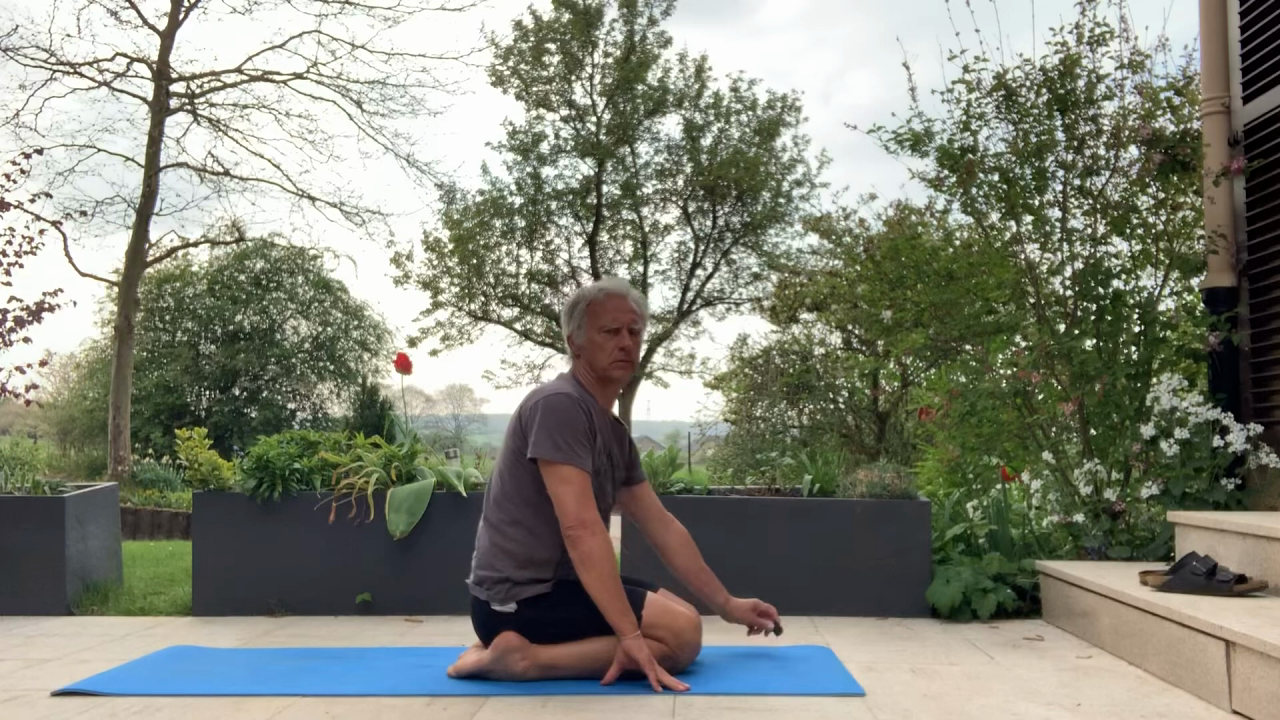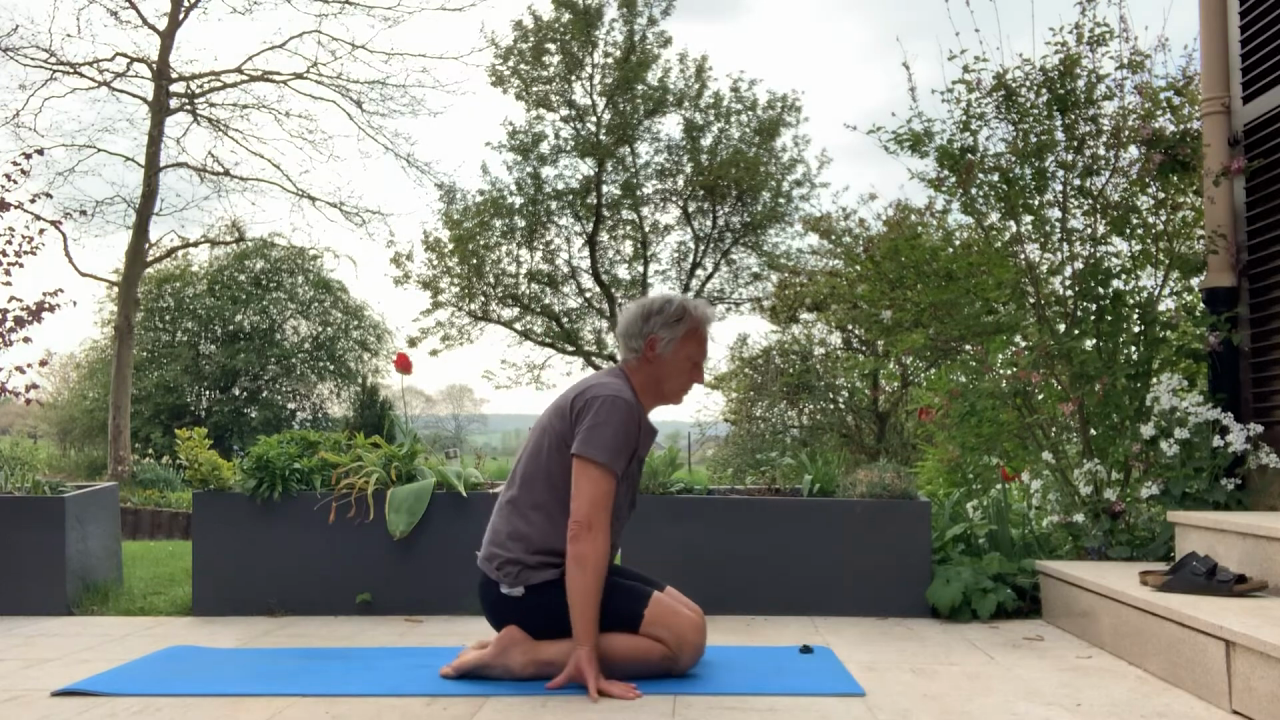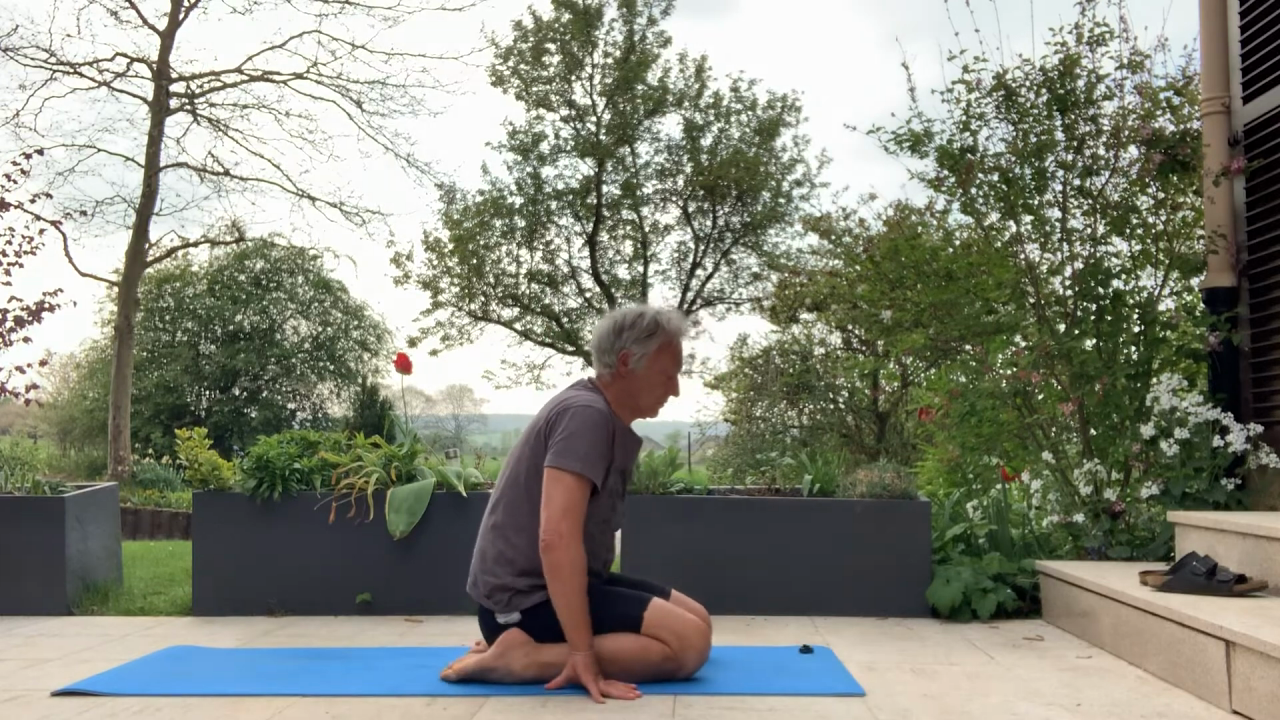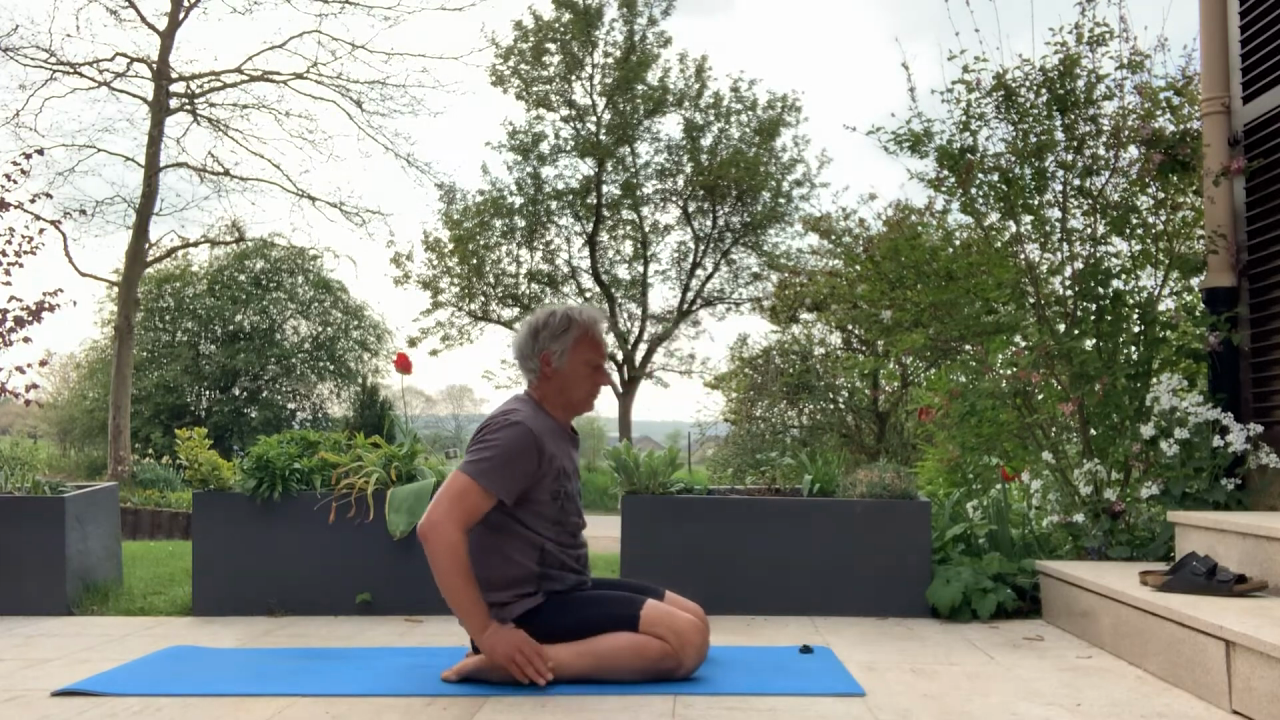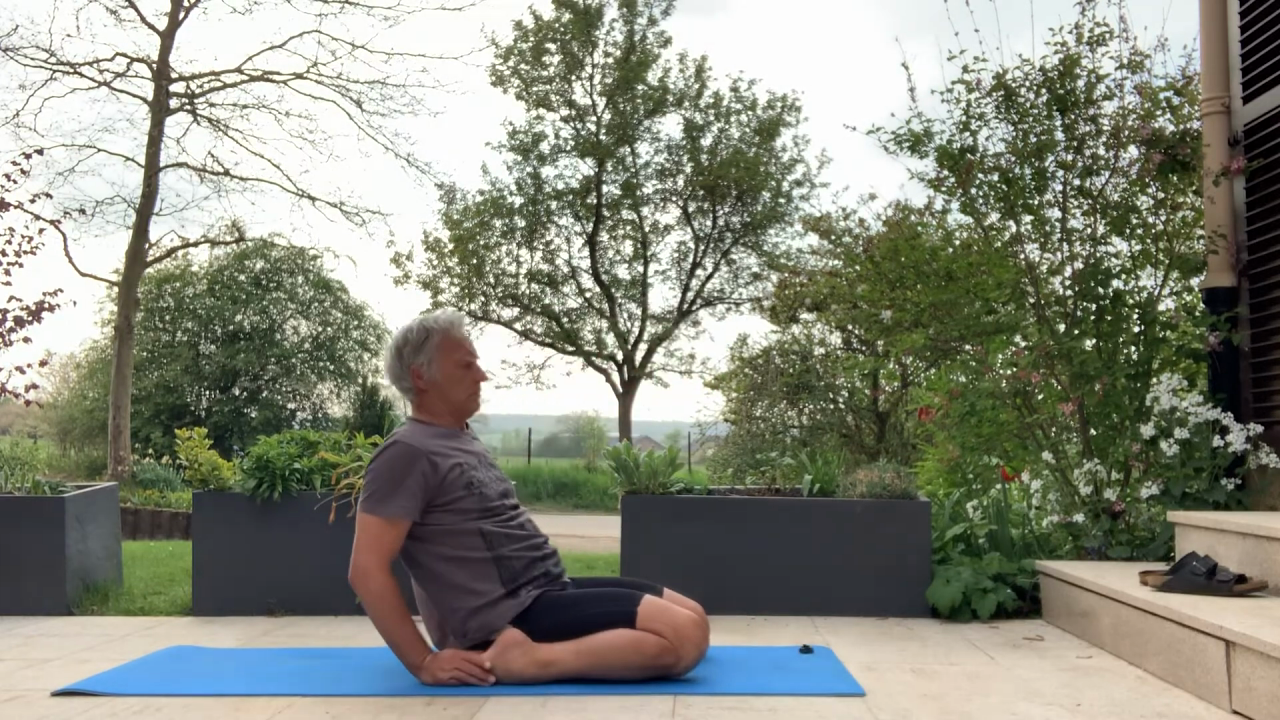
dt=1s
person 1, frame 1
left shoulder: (613, 431)
right shoulder: (559, 405)
left elbow: (661, 525)
right elbow: (580, 530)
left wrist: (726, 604)
right wrist: (629, 634)
left hip: (552, 583)
right hip: (519, 598)
left knee: (681, 615)
right knee: (680, 634)
left ankle: (533, 644)
right ankle: (522, 658)
person 1, frame 2
left shoulder: (618, 400)
right shoulder: (613, 402)
right elbow: (585, 528)
right wrist: (585, 649)
left hip: (552, 571)
right hip: (526, 583)
left knee: (692, 619)
right knee: (685, 638)
left ankle: (531, 641)
right ankle: (521, 655)
person 1, frame 3
left shoulder: (607, 418)
right shoulder: (587, 415)
right elbow: (556, 539)
right wrist: (582, 652)
left hip: (556, 590)
right hip: (528, 602)
left knee: (696, 620)
right knee: (688, 643)
left ankle: (537, 645)
right ankle: (523, 658)
person 1, frame 4
left shoulder: (556, 429)
right shoulder: (520, 432)
right elbow: (438, 526)
right wrist: (485, 631)
left hip: (557, 595)
right hip: (523, 613)
left knee: (693, 619)
right knee: (686, 640)
left ankle: (537, 649)
right ankle: (529, 655)
person 1, frame 5
left shoulder: (461, 439)
right shoulder: (408, 454)
right elbow: (367, 571)
right wrist: (423, 661)
left hip: (548, 591)
right hip: (513, 618)
left knee: (692, 617)
right knee: (684, 637)
right ankle: (521, 659)
